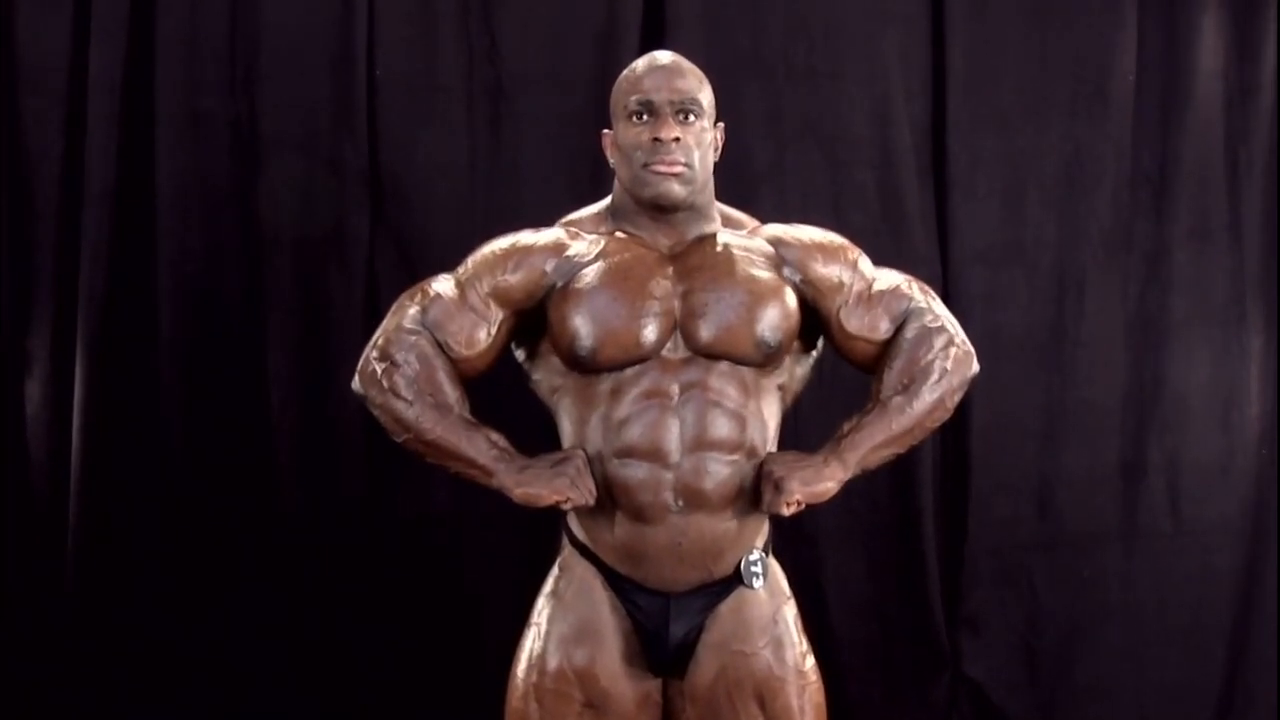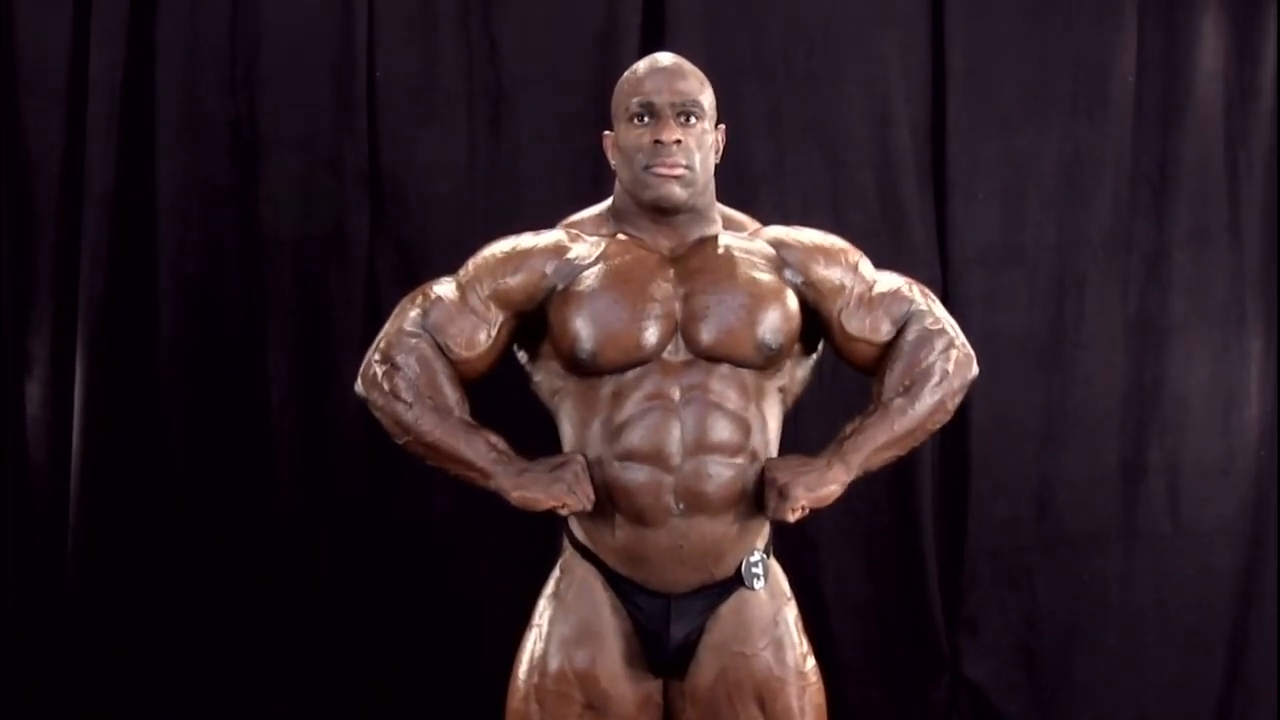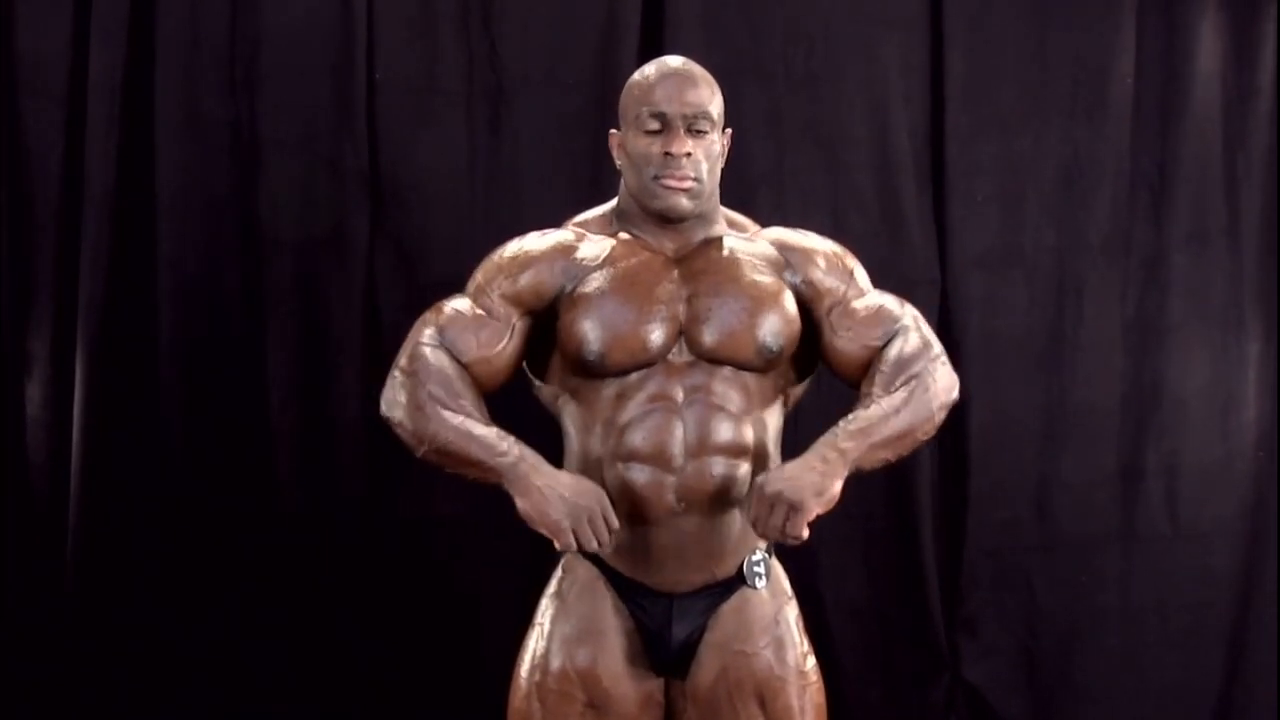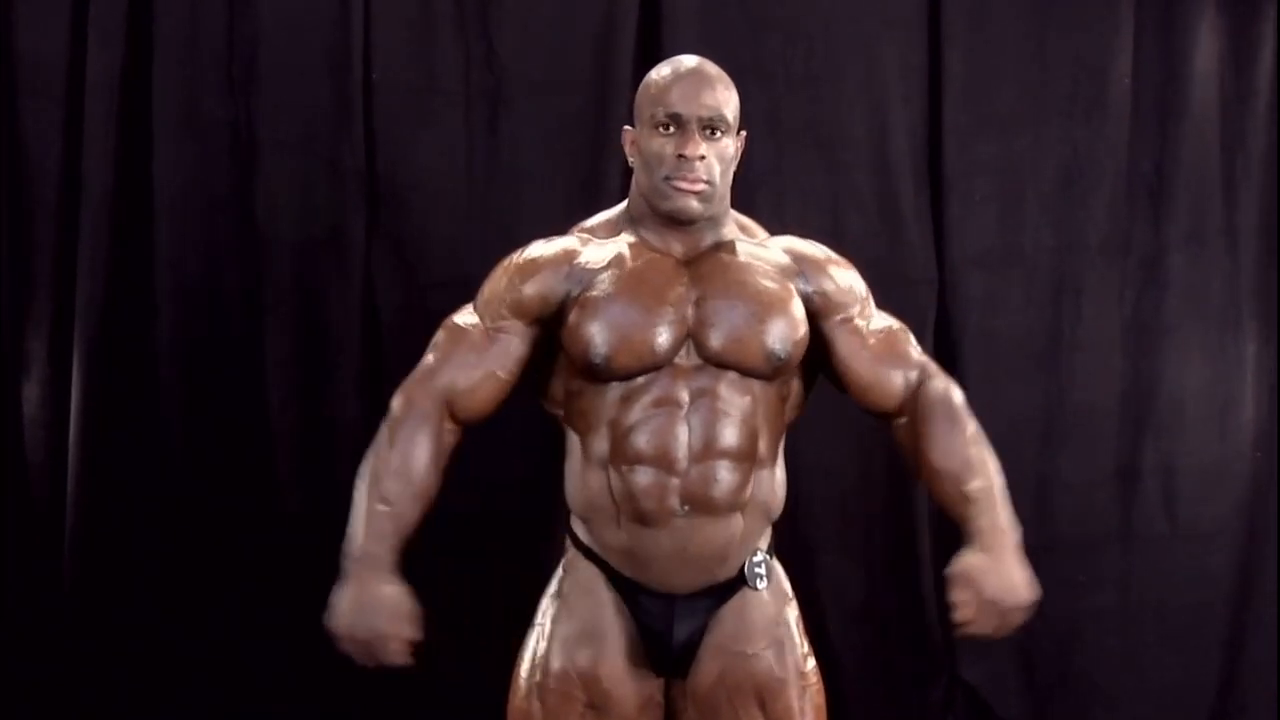
dt=0.3s
person 1, frame 1
left shoulder: (794, 260)
right shoulder: (545, 262)
left elbow: (942, 347)
right elbow: (393, 359)
left wrist: (836, 461)
right wrist: (508, 468)
left hip: (742, 599)
right hip: (595, 597)
person 1, frame 2
left shoulder: (795, 262)
right shoulder: (545, 265)
left elbow: (942, 351)
right elbow: (395, 364)
left wrist: (838, 464)
right wrist: (509, 471)
left hip: (743, 600)
right hip: (596, 601)
person 1, frame 3
left shoulder: (797, 264)
right shoulder: (547, 265)
left elbow: (922, 368)
right elbow: (416, 382)
left wrist: (830, 458)
right wrist: (526, 472)
left hip: (744, 600)
right hip: (596, 599)
person 1, frame 4
left shoulder: (805, 273)
right shoulder: (553, 271)
left elbow: (923, 396)
right elbow: (430, 404)
left wrist: (992, 535)
right wrist: (370, 562)
left hip: (746, 605)
right hip: (598, 602)
